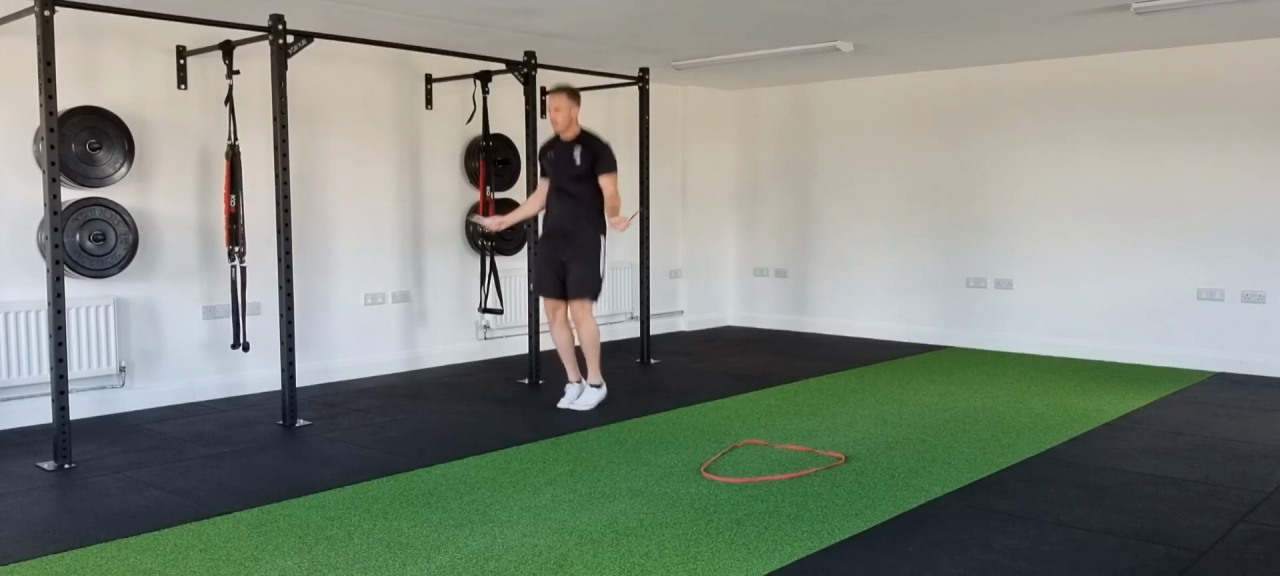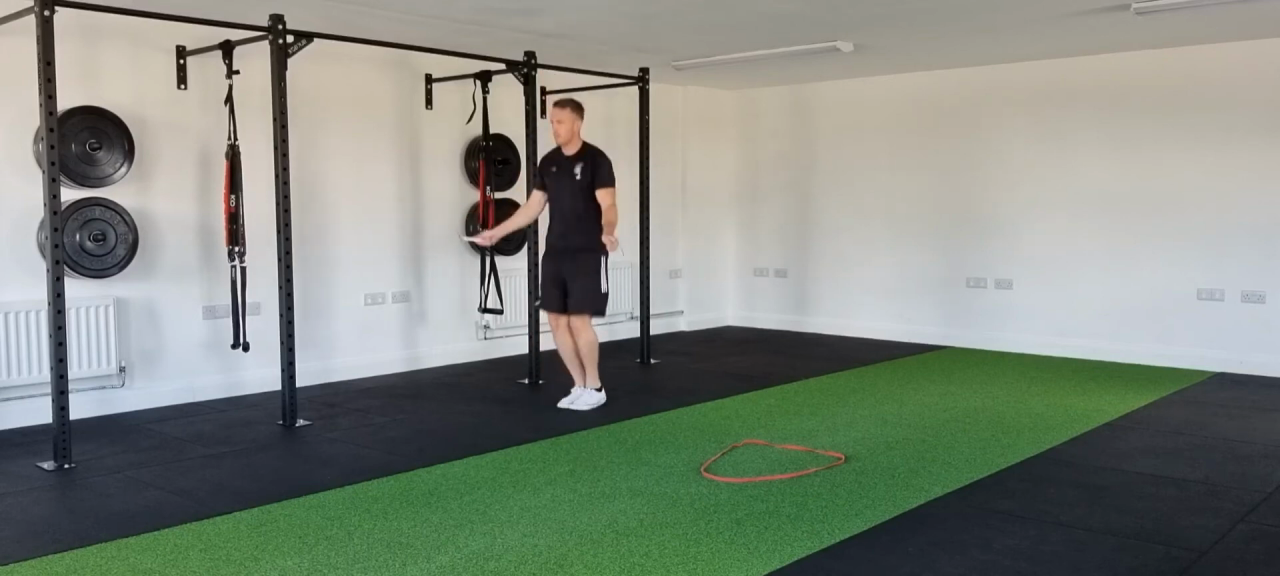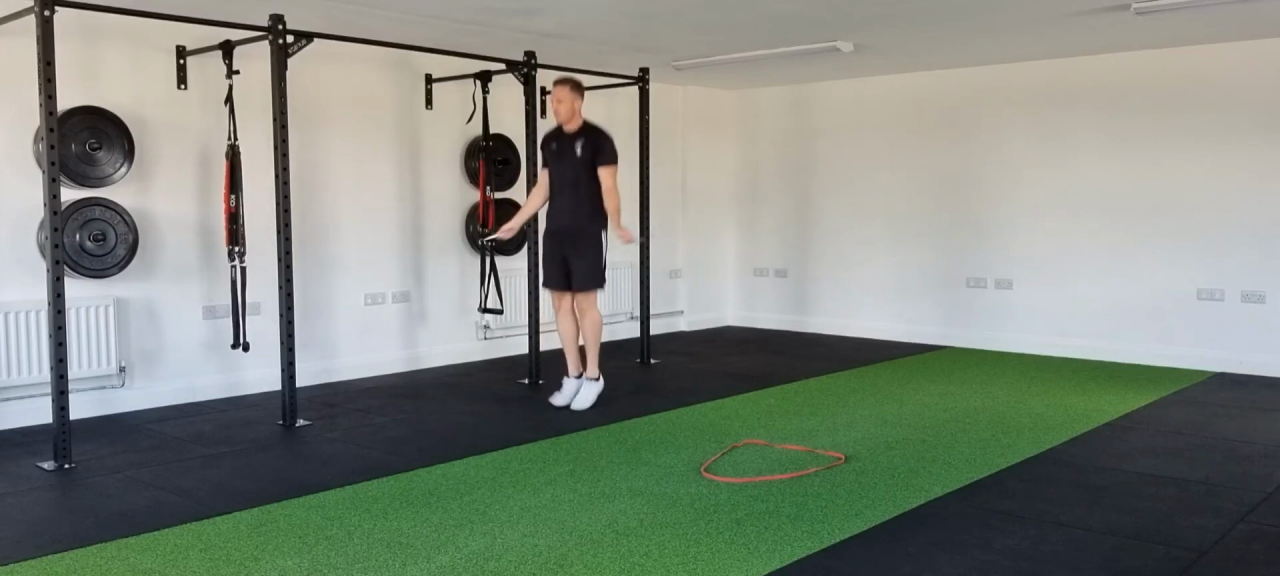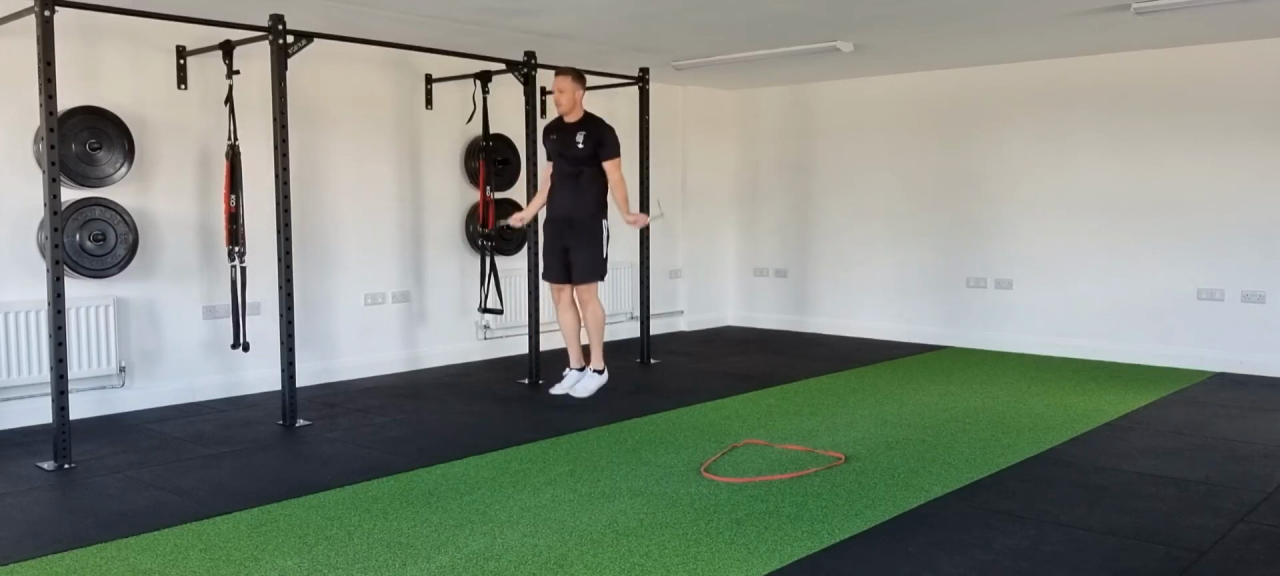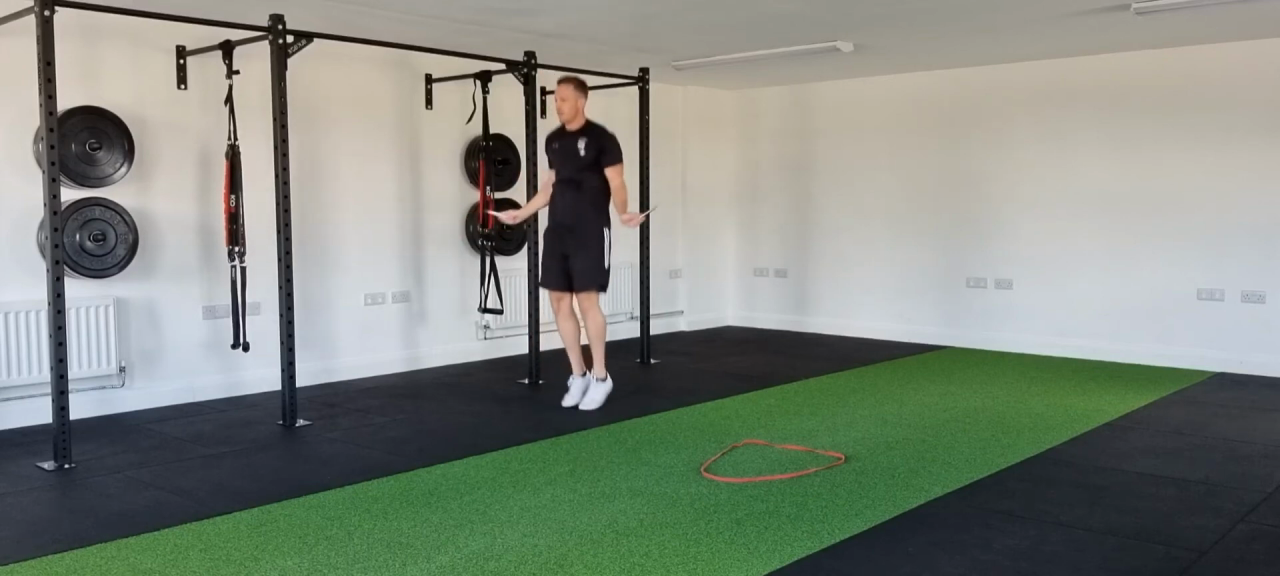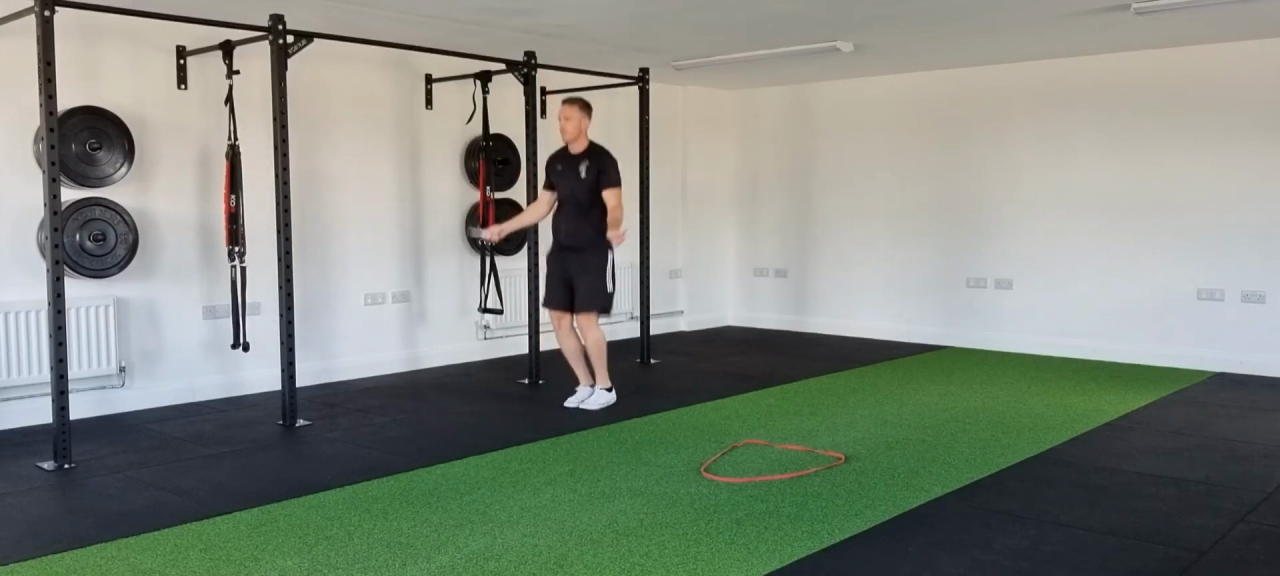
dt=0.1s
person 1, frame 1
left shoulder: (595, 148)
right shoulder: (548, 150)
left elbow: (609, 192)
left wrist: (613, 217)
right wrist: (507, 219)
left hip: (585, 240)
right hip: (552, 240)
left knee: (579, 310)
right knee: (554, 311)
left ankle: (595, 382)
right ankle: (575, 382)
person 1, frame 2
left shoulder: (597, 162)
right shoulder: (548, 162)
left elbow: (607, 206)
right elbow: (533, 207)
left wrist: (608, 232)
right wrist: (497, 232)
left hip: (587, 254)
right hip: (555, 254)
left knee: (579, 323)
right knee: (557, 323)
left ankle: (594, 388)
right ankle: (579, 383)
person 1, frame 3
left shoulder: (598, 140)
right shoulder: (550, 141)
left elbow: (609, 186)
left wrist: (617, 223)
right wrist: (515, 223)
left hip: (590, 233)
right hip: (557, 233)
left knee: (585, 302)
right knee: (560, 303)
left ankle: (593, 376)
right ankle: (573, 375)
person 1, frame 4
left shoulder: (599, 131)
right shoulder: (551, 132)
left elbow: (614, 177)
left wrist: (626, 212)
right wrist: (528, 213)
left hip: (589, 224)
right hip: (557, 223)
left knee: (587, 292)
right knee: (560, 293)
left ankle: (596, 367)
right ankle: (575, 369)
person 1, frame 5
left shoulder: (601, 138)
right shoulder: (554, 141)
left elbow: (616, 183)
left wrist: (624, 213)
right wrist: (522, 213)
left hip: (590, 232)
right hip: (557, 232)
left knee: (587, 302)
right knee: (560, 302)
left ankle: (600, 377)
right ankle: (579, 375)
person 1, frame 6
left shoulder: (602, 161)
right shoulder: (555, 161)
left elbow: (613, 206)
right elbow: (543, 206)
left wrist: (614, 231)
right wrist: (504, 228)
left hip: (592, 253)
right hip: (560, 252)
left knee: (586, 321)
right knee: (559, 320)
left ankle: (604, 388)
right ankle: (585, 383)
